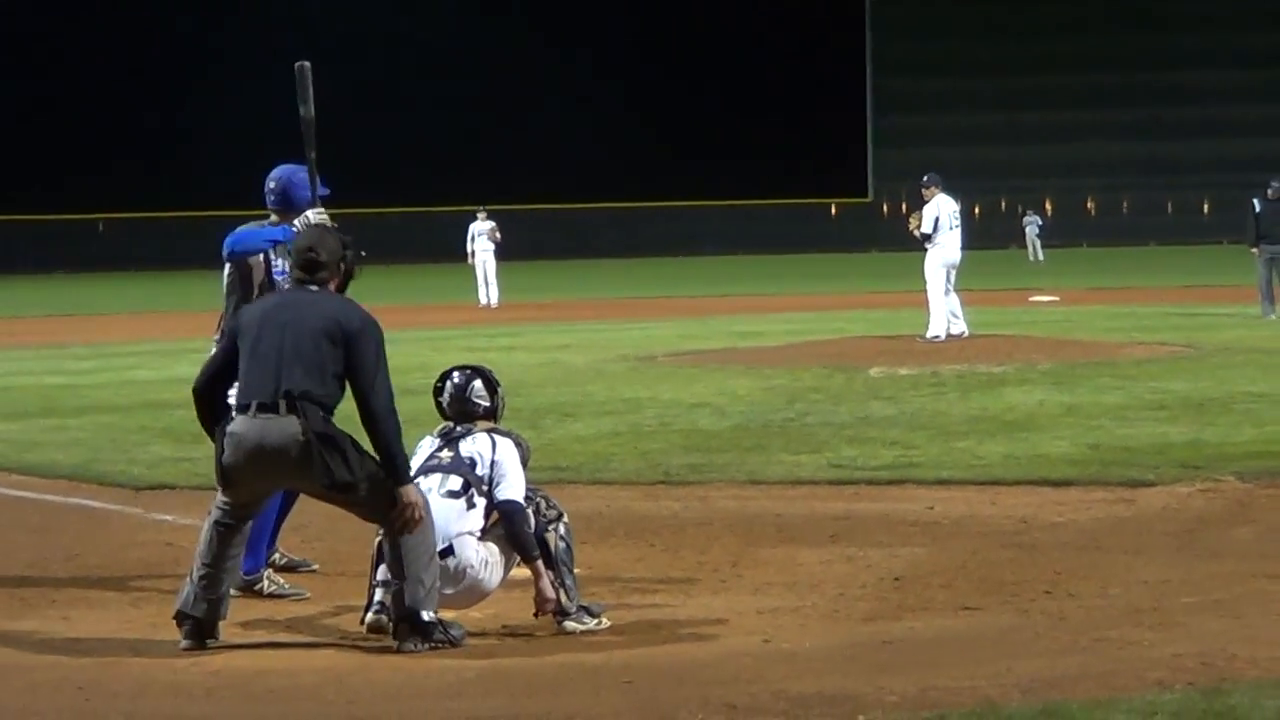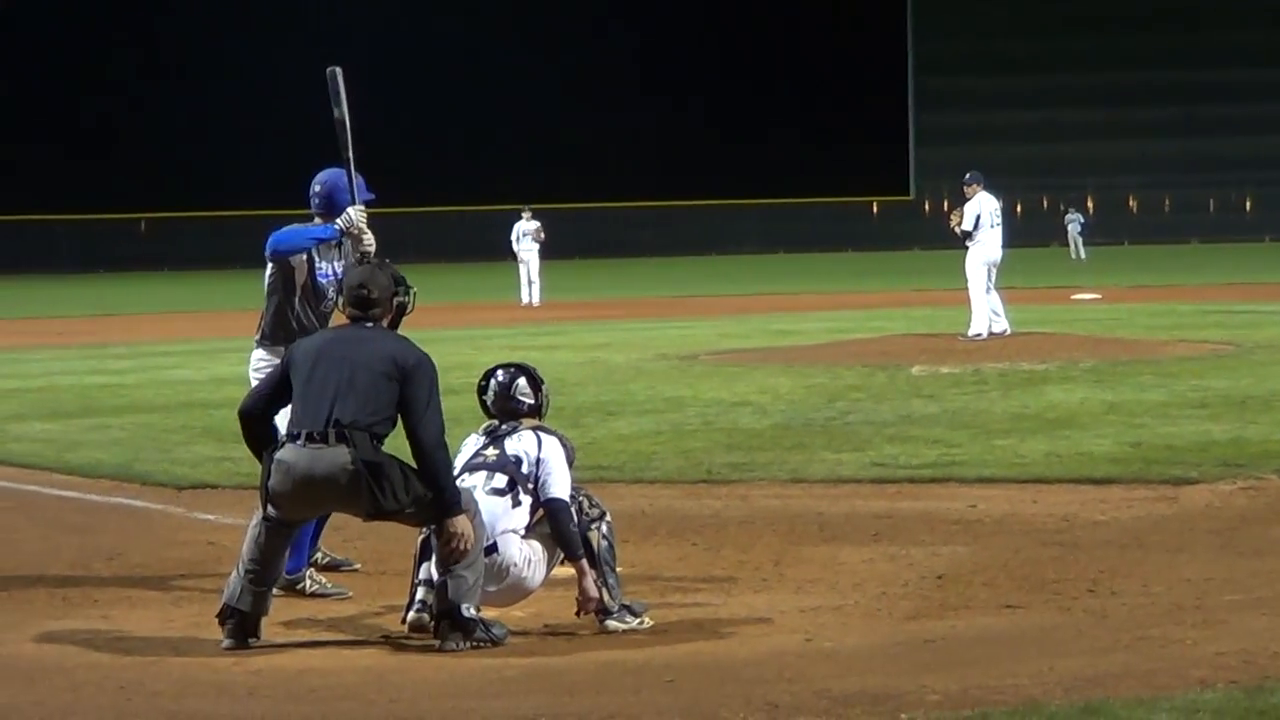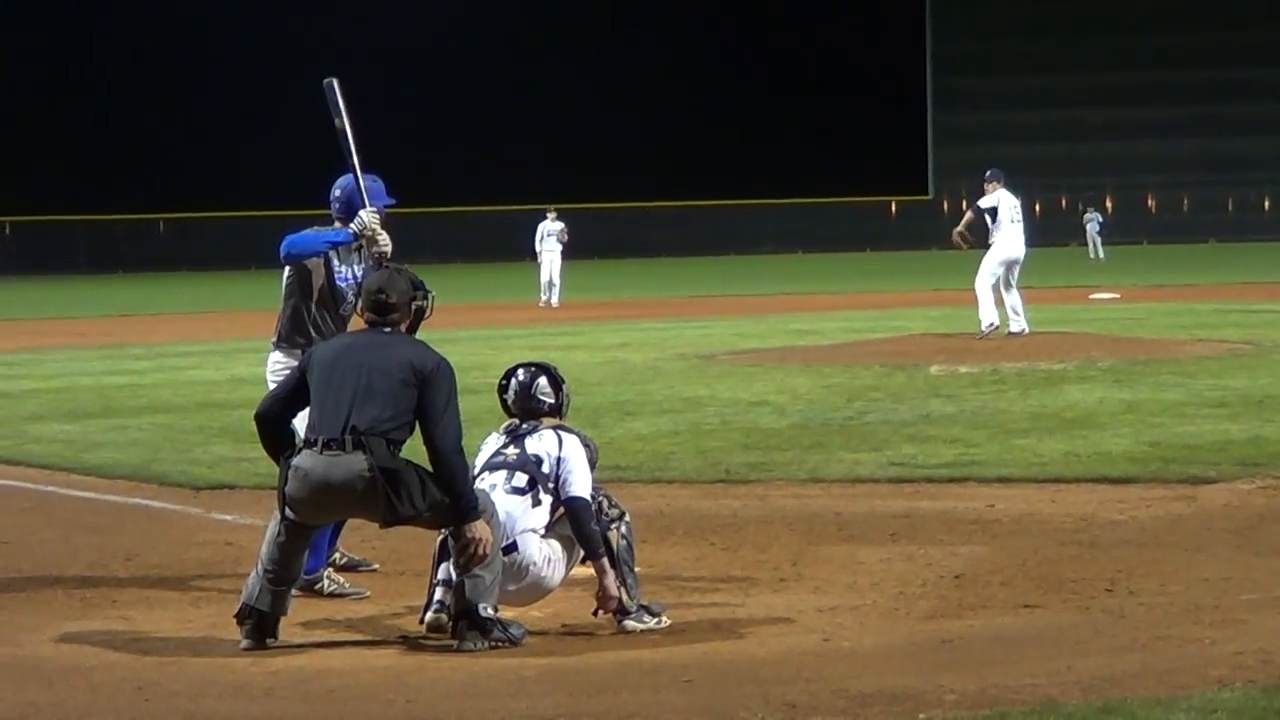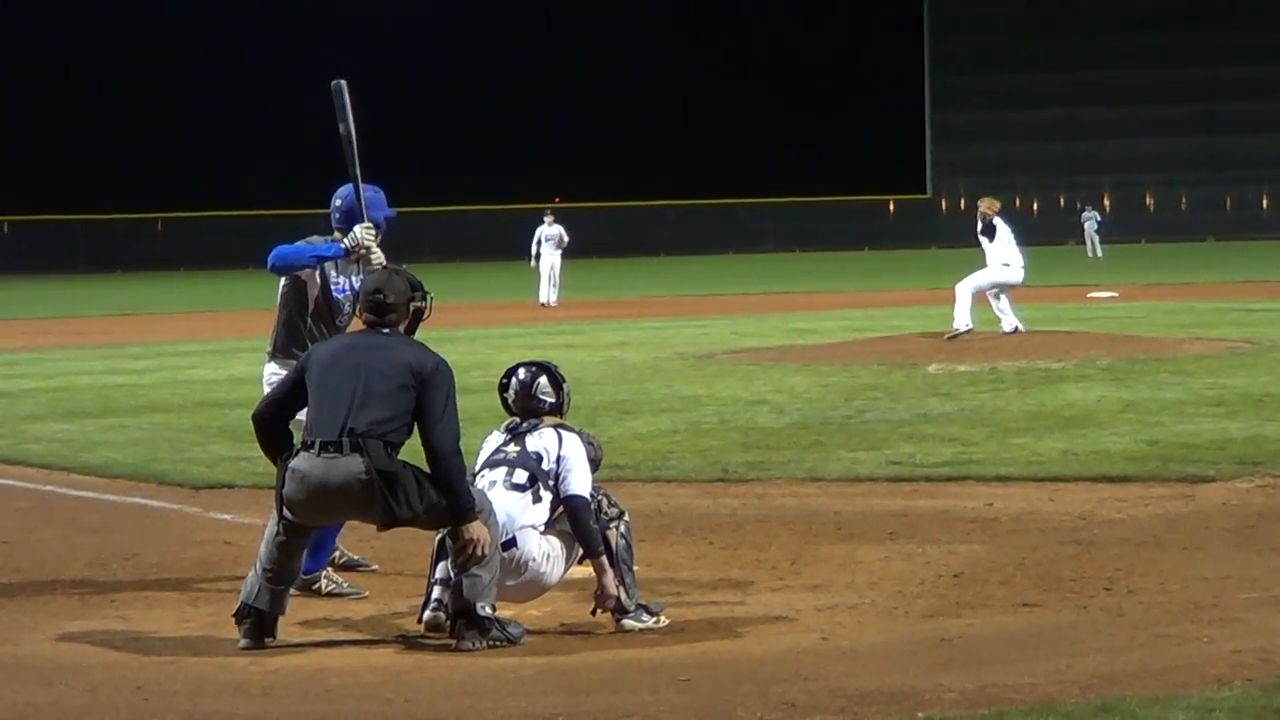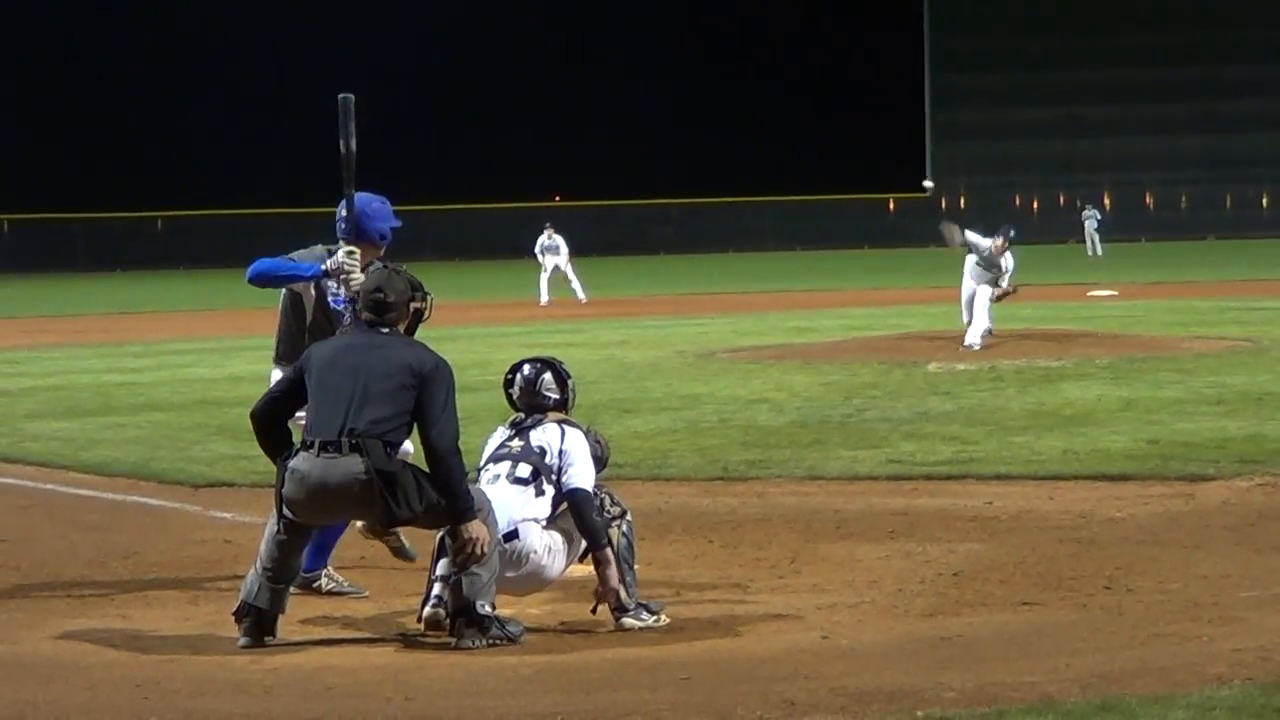
dt=0.4s
person 1, frame 1
left shoulder: (298, 242)
right shoulder: (252, 237)
right elbow: (232, 246)
right wrist: (295, 230)
left ankle: (266, 550)
right ankle: (250, 573)
person 1, frame 2
left shoulder: (343, 244)
right shoulder: (297, 239)
right elbow: (275, 246)
left wrist: (366, 256)
right wrist: (337, 230)
right hip: (280, 365)
left ankle: (308, 549)
right ankle: (292, 572)
person 1, frame 3
left shoulder: (361, 249)
right shoulder: (317, 243)
right elbow: (289, 249)
left wrist: (383, 257)
right wrist: (351, 234)
right hip: (297, 367)
left ankle: (327, 550)
right ankle: (311, 573)
person 1, frame 4
left shoulder: (359, 259)
right shoulder: (315, 252)
right elbow: (276, 259)
left wrist: (378, 273)
right wrist: (343, 250)
right hip: (292, 377)
left ankle: (326, 546)
right ankle: (311, 573)
person 1, frame 5
left shoulder: (371, 273)
right shoulder: (312, 261)
right elbow: (256, 272)
left wrist: (360, 292)
right wrist: (323, 272)
left knee: (398, 452)
right ankle: (311, 572)
person 2, frame 1
left shoulder: (253, 312)
right shoulder: (353, 318)
left elbow: (206, 387)
right elbow: (376, 404)
left wrist: (226, 441)
right wrist: (402, 479)
left hip: (244, 436)
right hip: (304, 436)
left knee: (228, 515)
right knee: (406, 507)
left ankle: (195, 621)
right ankle: (418, 623)
person 2, frame 2
left shoulder: (306, 346)
right shoulder: (408, 355)
left elbow: (252, 411)
right elbow: (428, 441)
left wrist: (275, 465)
right wrist: (453, 510)
left hip: (291, 468)
right hip: (353, 467)
left knee: (273, 512)
right knee: (462, 508)
left ankle: (238, 620)
right ankle: (459, 620)
person 2, frame 3
left shoulder: (324, 350)
right shoulder: (427, 360)
left elbow: (268, 415)
right elbow: (445, 446)
left wrist: (294, 470)
right wrist: (470, 516)
left hip: (309, 475)
right hip: (372, 475)
left knee: (291, 516)
right knee: (480, 509)
left ankle: (257, 621)
right ankle: (477, 620)
person 2, frame 4
left shoulder: (322, 351)
right shoulder: (426, 362)
left elbow: (266, 416)
right elbow: (442, 447)
left wrist: (292, 470)
right wrist: (467, 516)
left hip: (307, 477)
right hip: (370, 477)
left knee: (289, 515)
right knee: (477, 508)
left ankle: (255, 620)
right ankle: (475, 620)
person 2, frame 5
left shoulder: (321, 350)
right shoulder: (426, 361)
left elbow: (264, 414)
right elbow: (442, 446)
left wrist: (292, 469)
right wrist: (466, 517)
left hip: (308, 477)
right hip: (370, 478)
left knee: (288, 515)
right knee: (476, 507)
left ankle: (255, 619)
right ankle: (475, 619)
person 3, frame 1
left shoulder: (426, 444)
right shoulder: (499, 443)
right elbow: (513, 516)
right wrist: (540, 577)
right hip: (467, 577)
right knee: (542, 508)
left ankle: (380, 607)
right ankle: (569, 611)
person 3, frame 2
left shoulder: (472, 441)
right shoulder: (543, 440)
right elbow: (558, 514)
right wrist: (584, 575)
right hip: (510, 576)
right knee: (585, 507)
left ankle: (422, 606)
right ankle: (612, 610)
person 3, frame 3
left shoulder: (492, 441)
right shoulder: (564, 440)
right elbow: (579, 513)
right wrist: (605, 574)
right hip: (529, 574)
right knee: (605, 508)
left ankle: (441, 606)
right ankle: (630, 610)
person 3, frame 4
left shoulder: (494, 439)
right shoulder: (565, 439)
right elbow: (579, 511)
right wrist: (604, 572)
right hip: (529, 570)
right knee: (605, 507)
left ankle: (438, 605)
right ankle: (628, 609)
person 3, frame 5
left shoulder: (500, 435)
right shoulder: (569, 434)
right elbow: (581, 502)
right wrist: (610, 561)
right hip: (530, 564)
right knee: (607, 506)
left ankle: (438, 603)
right ankle: (627, 608)
